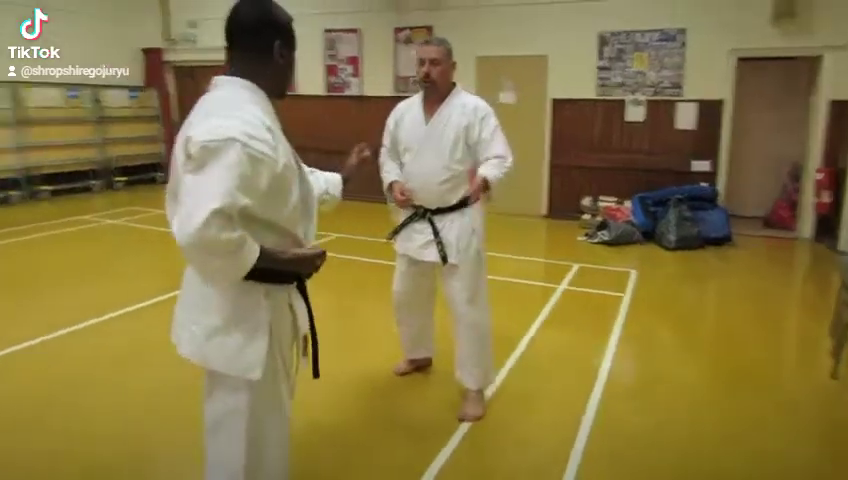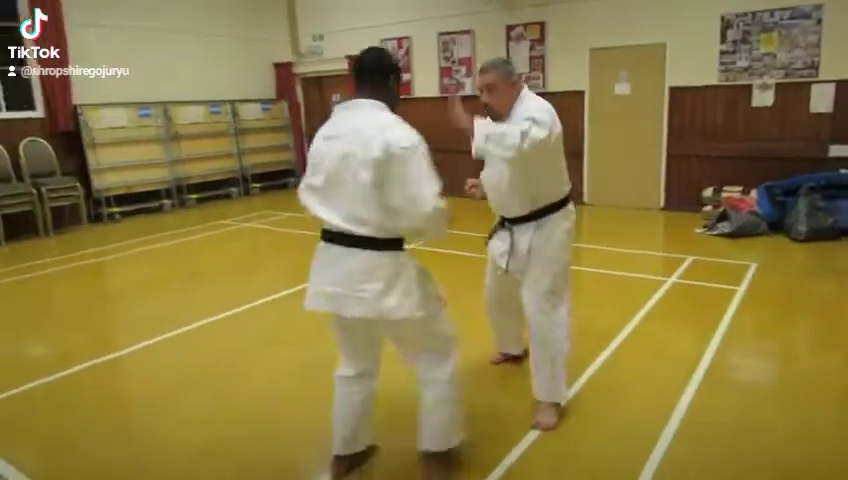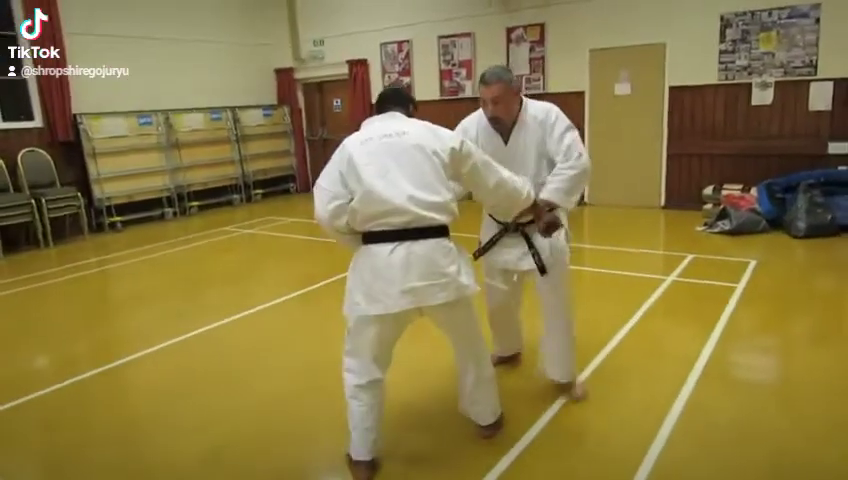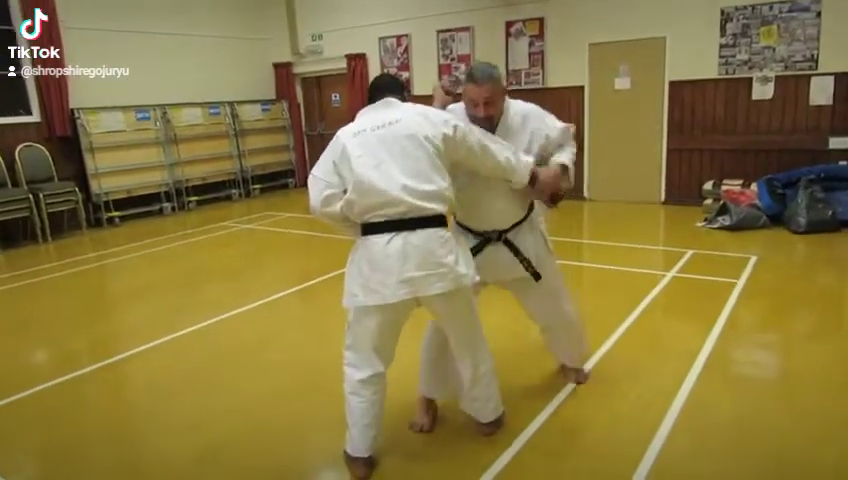
dt=0.5s
person 1, frame 1
left shoulder: (238, 110)
right shoulder: (237, 126)
left elbow: (287, 184)
right elbow: (201, 233)
left wrist: (340, 177)
right wrist: (282, 261)
left hip: (248, 300)
right hip: (246, 308)
person 1, frame 2
left shoulder: (327, 131)
right shoulder: (398, 135)
right elbow: (423, 213)
right wrist: (437, 224)
left hip: (333, 264)
right hip: (380, 270)
left knee: (356, 365)
right knee: (437, 355)
person 1, frame 3
left shoulder: (351, 145)
right shoulder: (437, 135)
left elbow: (328, 211)
right elbow: (496, 180)
right wrist: (538, 209)
left hip: (378, 265)
right hip: (434, 256)
left knee: (363, 365)
right knee: (469, 343)
right ankle: (487, 417)
person 1, frame 4
left shoulder: (345, 136)
right shoulder: (431, 119)
left elbow: (322, 201)
right elbow: (493, 153)
right wrist: (537, 177)
left hip: (377, 254)
right hip: (433, 245)
left knee: (364, 358)
right knee: (467, 338)
right ankle: (488, 414)
person 2, frame 1
left shoulder: (474, 109)
right shoulder: (402, 111)
left elbow: (500, 156)
right elbow: (387, 155)
left wrist: (483, 180)
right wrist: (394, 184)
left hip: (458, 220)
right hip: (414, 219)
left knee: (467, 304)
right knee: (407, 295)
left ankle: (474, 386)
right ankle: (419, 355)
person 2, frame 2
left shoulder: (537, 113)
right shoulder: (493, 123)
left elbow: (517, 146)
left wrist: (471, 125)
right wrist: (482, 183)
left hip: (543, 226)
right hip: (510, 226)
left knee: (543, 309)
right knee: (499, 295)
left ankle: (550, 398)
right ankle: (513, 348)
person 2, frame 3
left shoulder: (546, 117)
right shoulder: (471, 127)
left elbow: (575, 163)
left wrist: (546, 202)
left hip: (542, 227)
right hip: (498, 228)
left knee: (554, 300)
right knee: (499, 299)
left ankle: (564, 375)
right ankle: (509, 351)
person 2, frame 4
left shoulder: (529, 117)
right shoulder: (450, 121)
left elbow: (564, 140)
left wrist: (559, 169)
left hip: (521, 235)
right hip: (467, 239)
left knee: (553, 305)
right knee: (447, 317)
left ankle: (570, 360)
right ankle: (428, 398)
